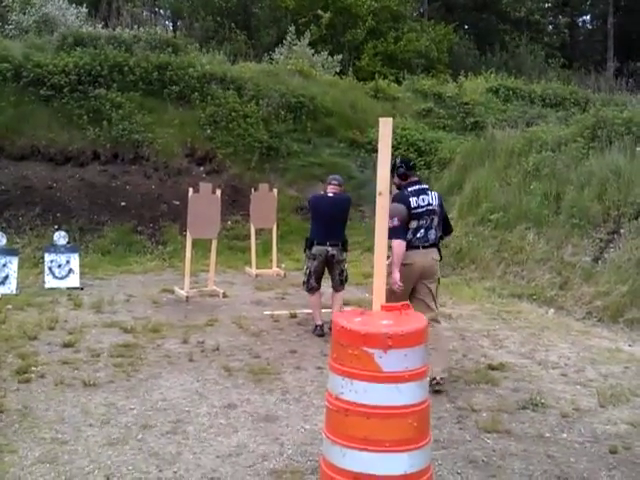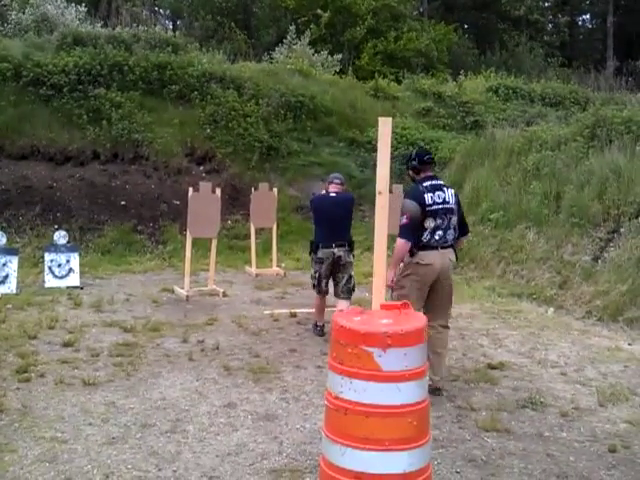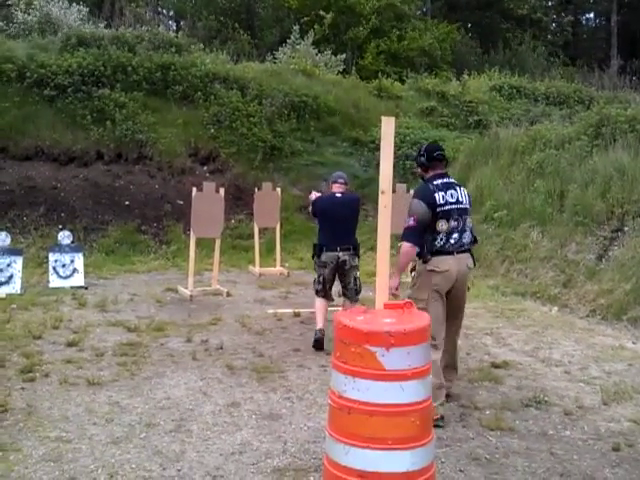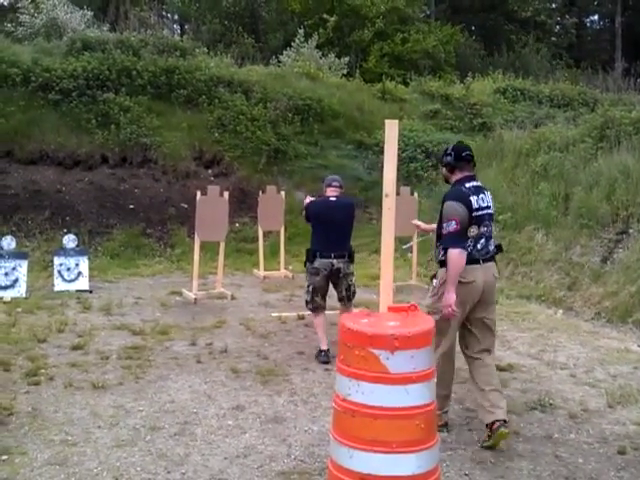
dt=0.3s
person 1, frame 1
left shoulder: (400, 199)
right shoulder: (434, 196)
left elbow: (398, 237)
right elbow: (446, 229)
left wrist: (395, 270)
left hip: (408, 258)
right hip: (431, 258)
right knee: (429, 316)
right ankle: (437, 375)
person 1, frame 2
left shoulder: (415, 194)
right shoulder: (450, 193)
left elbow: (405, 236)
right elbow: (462, 232)
left wrist: (392, 268)
left hip: (421, 260)
right hip: (446, 259)
right knee: (439, 321)
right ankle: (435, 380)
person 1, frame 3
left shoulder: (424, 194)
right shoulder: (462, 192)
left elbow: (411, 240)
left wrist: (396, 275)
left hip: (435, 267)
right hip: (463, 263)
left knee: (430, 336)
right knee: (451, 330)
left ankle: (433, 406)
right ankle: (446, 386)
person 1, frame 4
left shoulder: (455, 196)
right shoulder: (484, 194)
left elbow: (456, 246)
left wrist: (449, 290)
right wrist: (429, 227)
left hip: (461, 276)
right hip: (488, 274)
left knee: (440, 347)
right knee: (482, 350)
left ankle: (438, 413)
right ankle: (495, 419)
person 2, frame 1
left shoulder: (314, 200)
right shoulder: (346, 200)
left hip: (316, 248)
right hip: (337, 249)
left knee: (313, 288)
right knee: (338, 287)
left ankle: (318, 325)
person 2, frame 2
left shoulder: (316, 200)
right shoulder: (349, 199)
left hip: (322, 251)
right hip: (344, 251)
left knee: (320, 291)
right knee: (344, 294)
left ankle: (319, 325)
person 2, frame 3
left shoulder: (320, 202)
right shoulder: (355, 200)
left elbow: (313, 211)
left hip: (325, 255)
right hip: (348, 255)
left knee: (322, 294)
right knee: (350, 297)
left ankle: (319, 330)
person 2, frame 4
left shoulder: (314, 206)
right shoulder: (350, 205)
left hip: (318, 262)
right hip: (342, 262)
left knee: (316, 306)
right knee: (346, 302)
left ankle: (323, 349)
